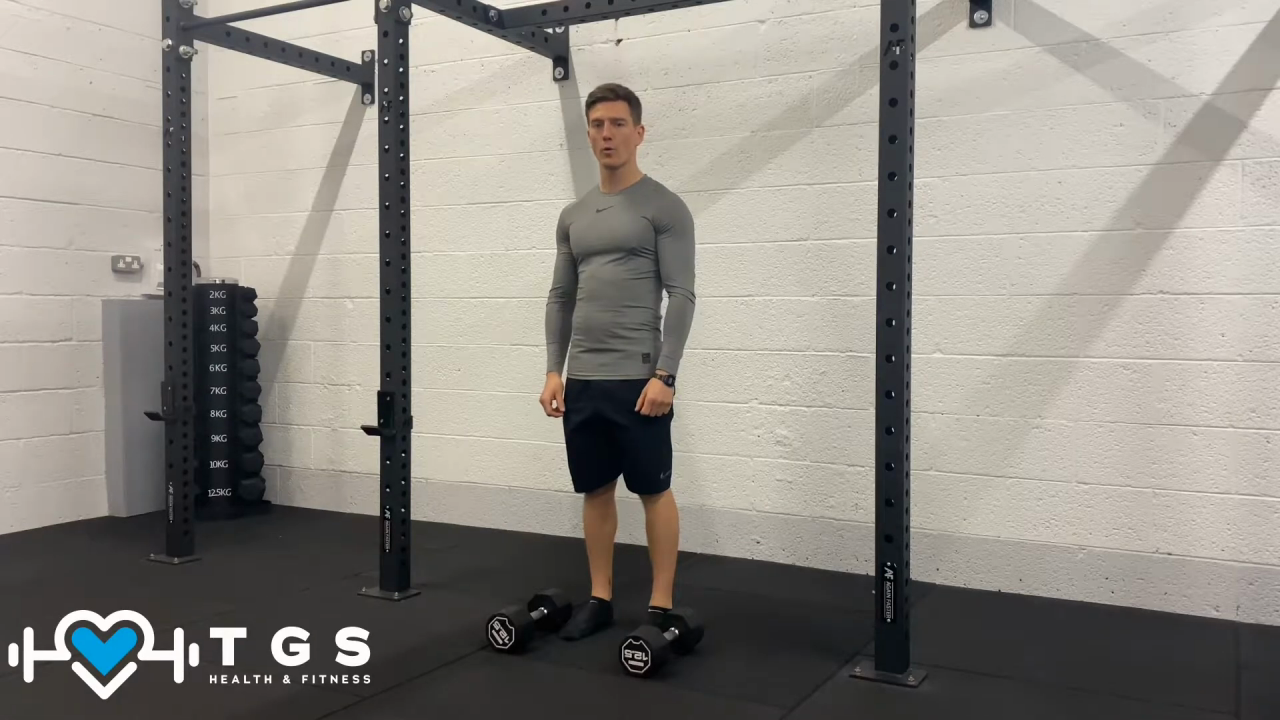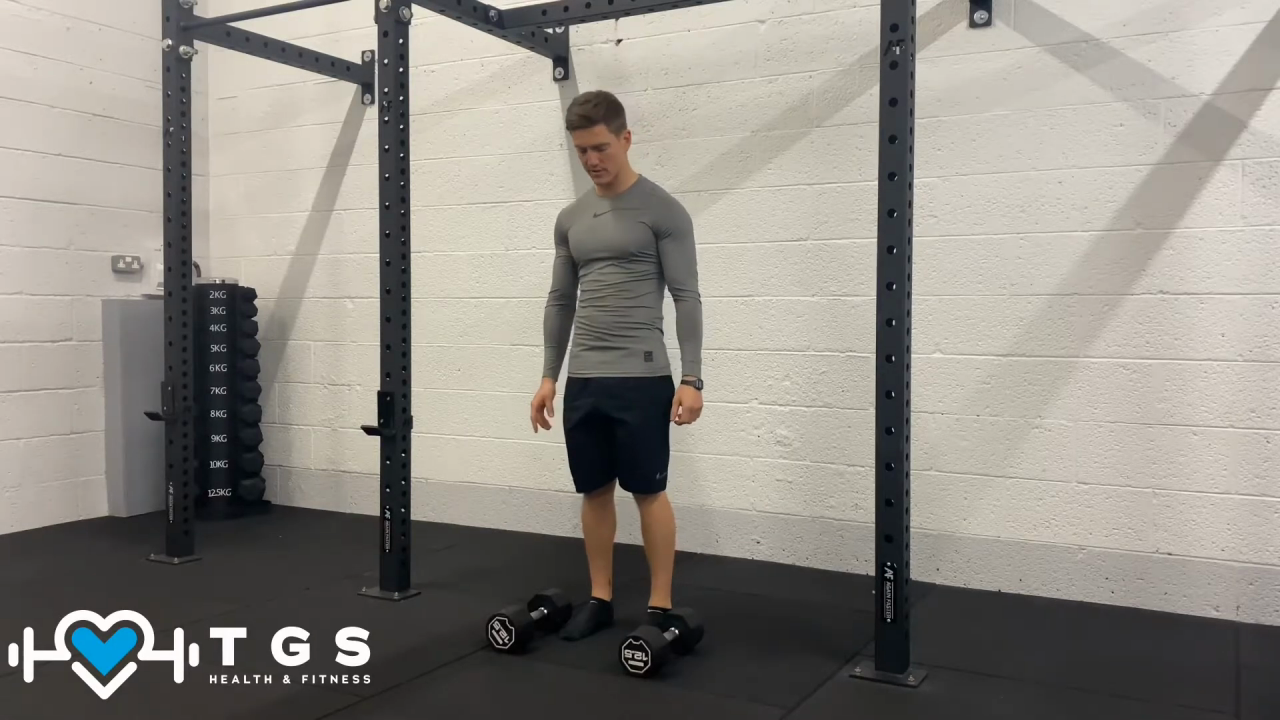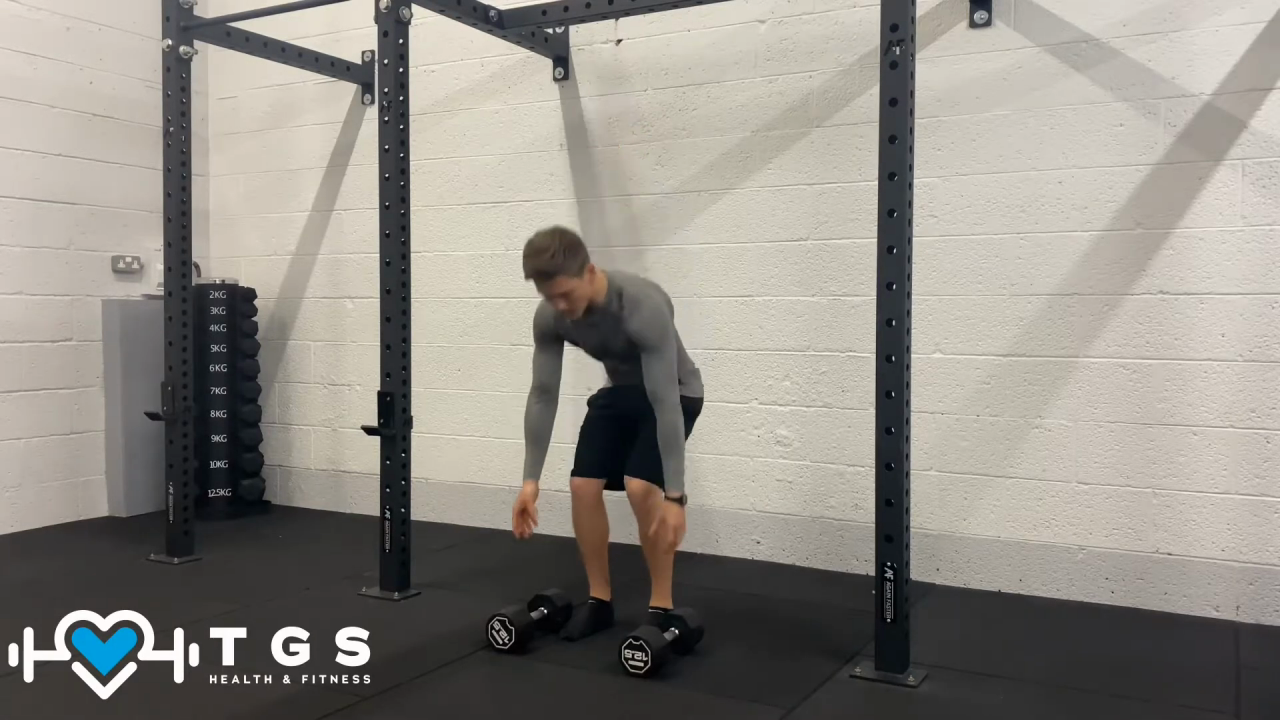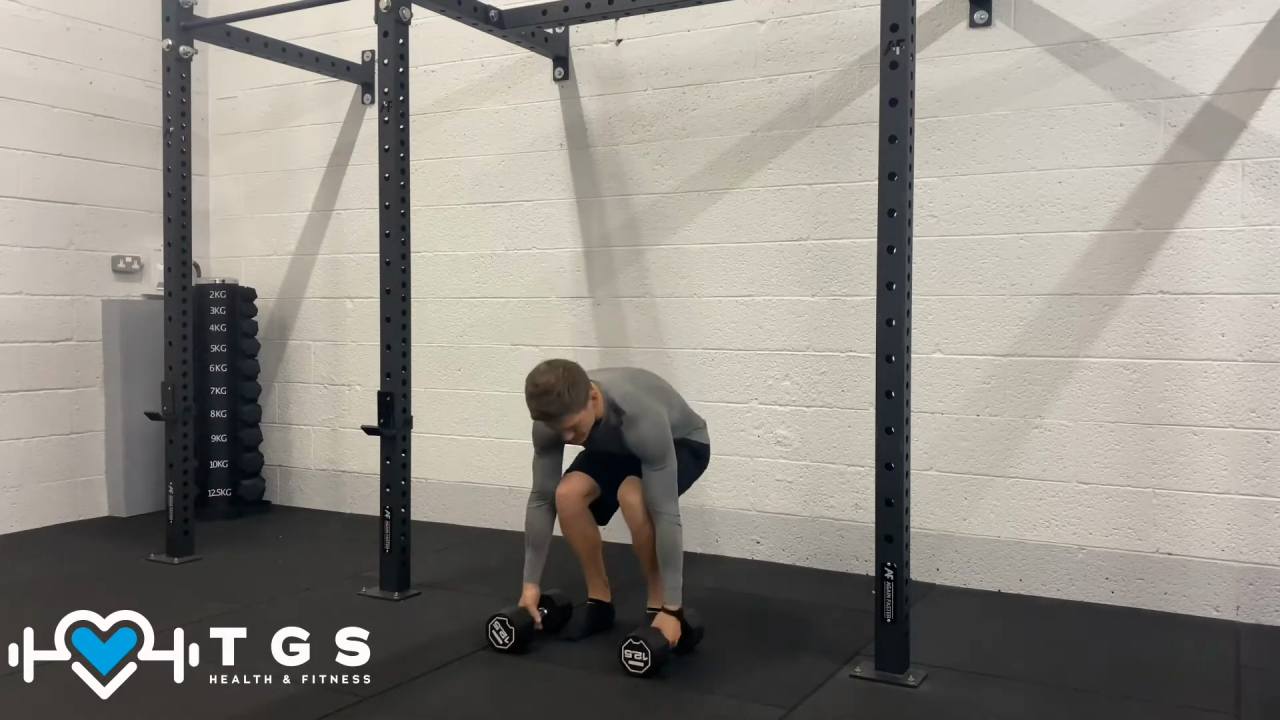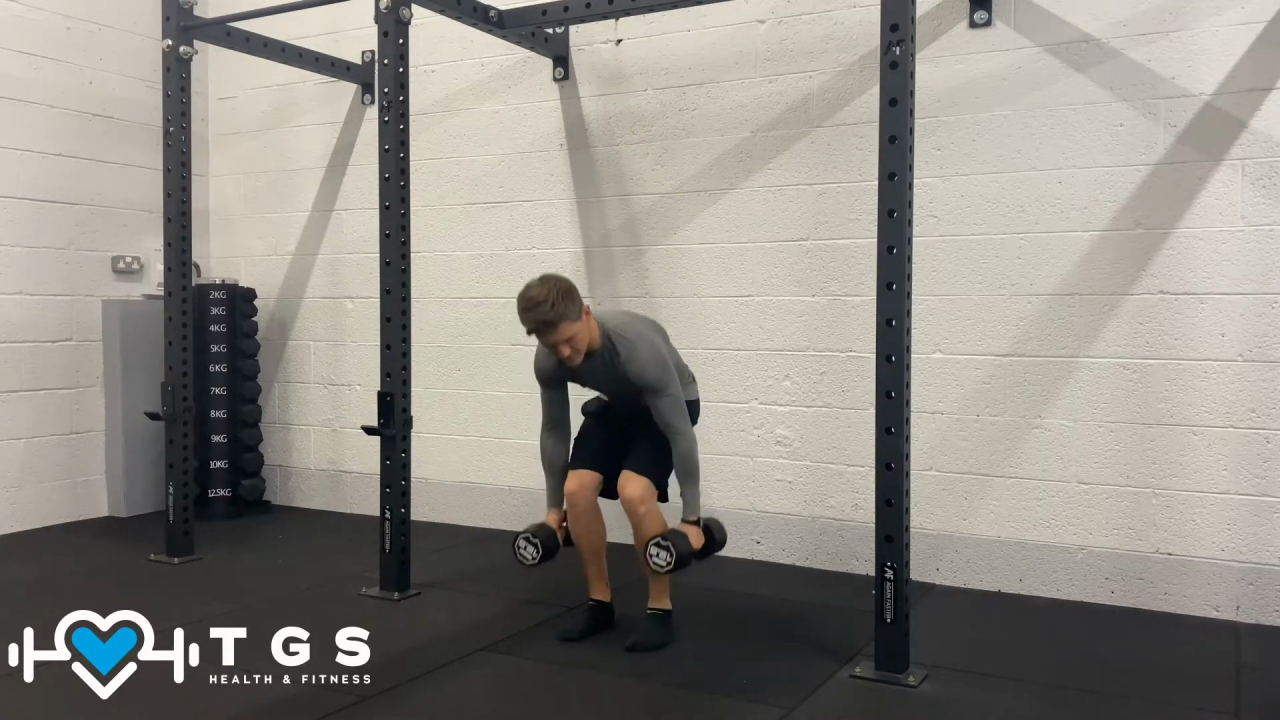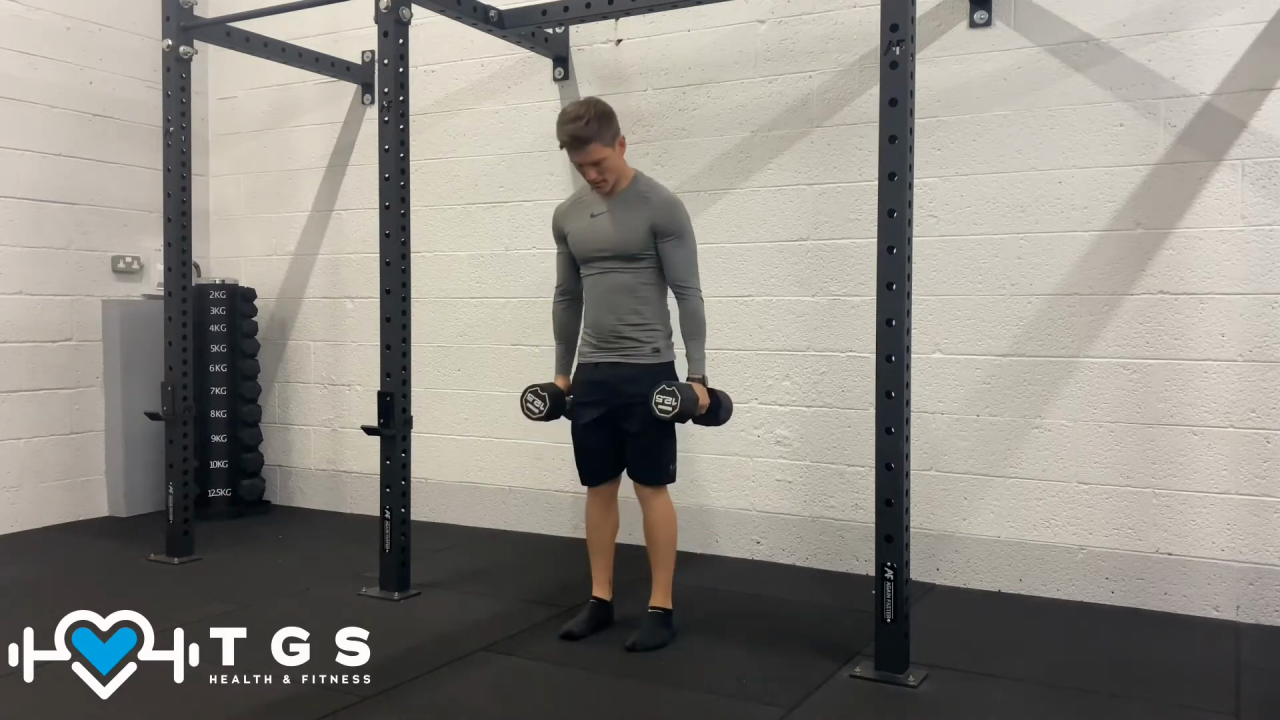
dt=0.5s
person 1, frame 1
left shoulder: (664, 207)
right shoulder: (573, 215)
left elbow: (681, 297)
right elbow: (560, 297)
left wrist: (664, 374)
right wrist: (553, 370)
left hip: (638, 378)
right hip: (582, 380)
left knee: (653, 490)
right knee: (595, 490)
left ankle: (661, 606)
right ankle: (600, 598)
person 1, frame 2
left shoulder: (662, 209)
right shoulder: (570, 218)
left elbow: (686, 297)
right elbow: (560, 301)
left wrist: (691, 378)
right wrist: (549, 375)
left hip: (641, 376)
right hip: (583, 378)
left knee: (648, 491)
right knee: (594, 491)
left ankle: (660, 606)
right ankle: (600, 599)
person 1, frame 3
left shoulder: (643, 307)
right shoulder: (549, 316)
left elbow: (665, 402)
right elbow: (542, 394)
left wrist: (674, 496)
right wrist: (530, 480)
left hip: (675, 391)
right hip: (618, 392)
left knee: (640, 487)
right knee: (583, 486)
left ankle: (662, 608)
right ankle: (599, 600)
person 1, frame 4
left shoulder: (642, 419)
right shoulder: (552, 420)
left elbow: (665, 515)
right elbow: (541, 499)
left wrist: (671, 609)
right wrist: (531, 583)
left hip: (681, 443)
left knee: (633, 497)
right knee: (568, 494)
left ankle: (658, 607)
right ankle: (599, 601)
person 1, frame 5
left shoulder: (639, 347)
right shoulder: (548, 360)
left elbow: (680, 433)
right elbow: (554, 428)
left wrist: (690, 518)
right wrist: (553, 506)
left hip: (672, 406)
right hip: (613, 405)
left knee: (635, 492)
right knee: (579, 490)
left ankle: (661, 609)
right ankle: (600, 602)
person 1, frame 6
left shoulder: (660, 206)
right shoulder: (567, 214)
left elbow: (688, 293)
left wrist: (696, 376)
right wrist: (562, 371)
left hip: (648, 371)
right hip: (593, 372)
left knee: (650, 487)
right knee: (599, 488)
left ankle: (661, 607)
right ankle: (600, 599)
